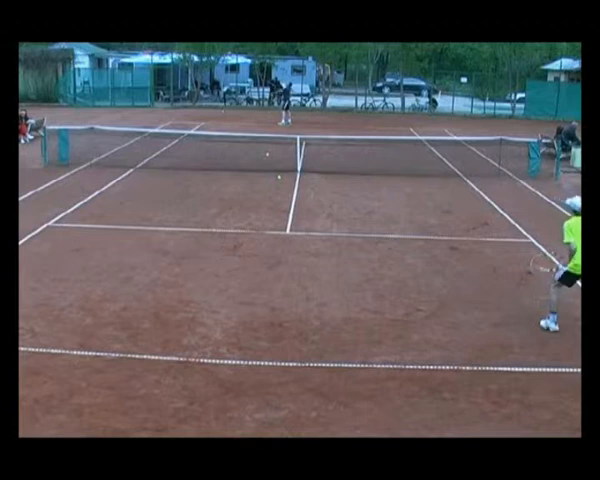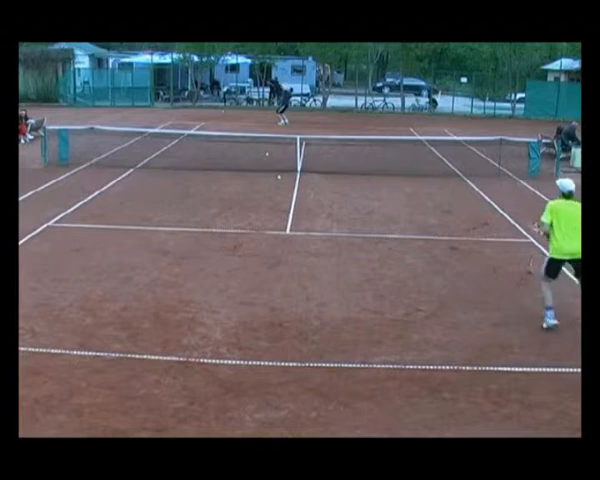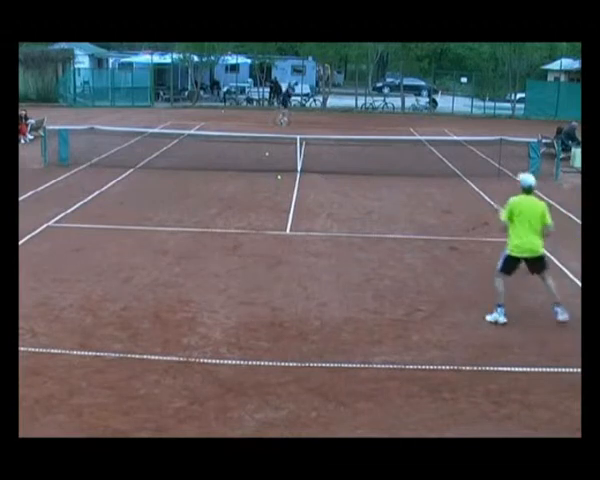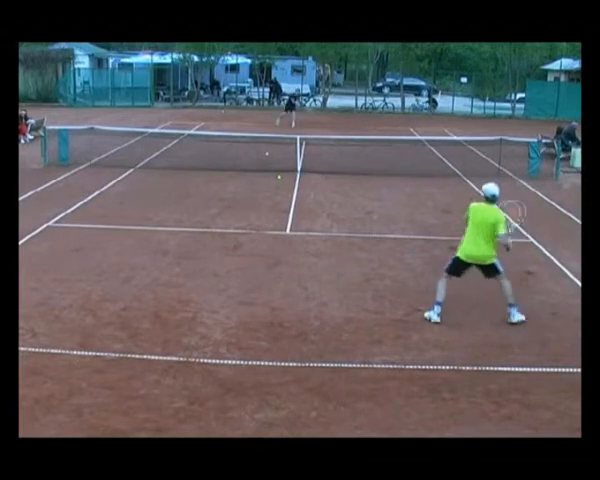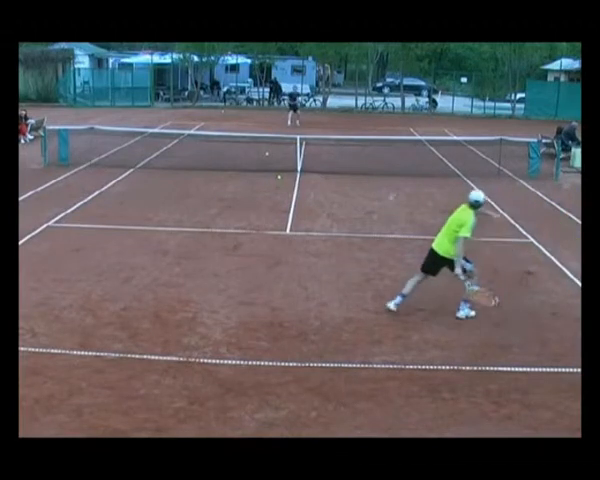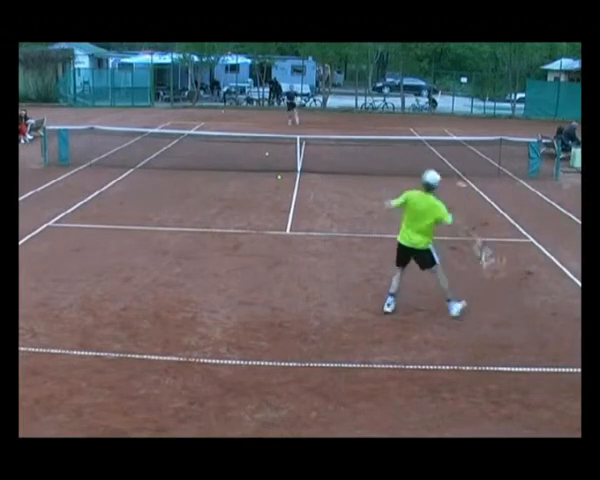
dt=0.4s
person 1, frame 1
left shoulder: (569, 224)
left elbow: (572, 248)
left wrist: (570, 262)
left hip: (577, 266)
left knee: (555, 286)
left ankle: (552, 321)
person 1, frame 2
left shoulder: (552, 205)
right shoulder: (579, 208)
left elbow: (545, 229)
left wrist: (550, 236)
left hip: (558, 251)
right hip: (577, 252)
left knee: (545, 281)
right knee: (582, 282)
left ankle: (550, 316)
person 1, frame 3
left shoulder: (513, 201)
right shoulder: (542, 205)
left elbow: (504, 225)
right elbow: (548, 230)
left hip: (515, 248)
right hip: (535, 248)
left knee: (499, 276)
right knee: (546, 277)
left ankle: (499, 313)
right ankle: (559, 311)
person 1, frame 4
left shoulder: (474, 207)
right shoulder: (499, 215)
right elbow: (501, 240)
right wrist: (508, 245)
left hip: (465, 253)
right hip: (487, 256)
left knee: (444, 278)
right knee: (503, 279)
left ankle: (436, 312)
right ankle: (514, 313)
person 1, frame 5
left shoulder: (464, 208)
right shoulder: (470, 219)
left elbow: (476, 209)
right elbow: (459, 242)
left wrist: (489, 213)
right wrist: (458, 266)
left hip: (436, 248)
right hip: (450, 253)
left knee: (419, 277)
right knee: (472, 274)
left ankle: (396, 302)
right ankle: (464, 308)
person 1, frame 6
left shoulder: (409, 195)
right shoulder: (437, 205)
left elbow: (391, 206)
right elbow: (449, 223)
left wrist: (389, 203)
left hip: (404, 241)
right hip: (422, 244)
left knee: (399, 271)
right knee: (439, 272)
left ankle: (389, 303)
right ankle: (452, 305)
